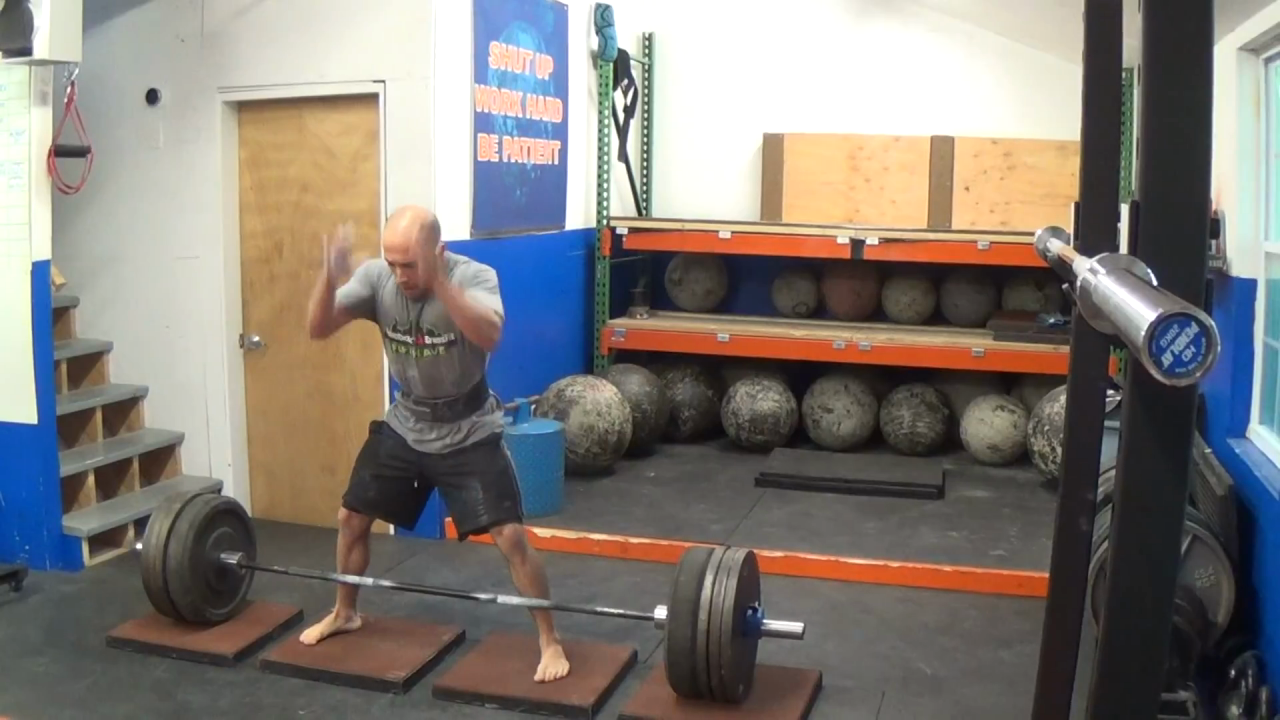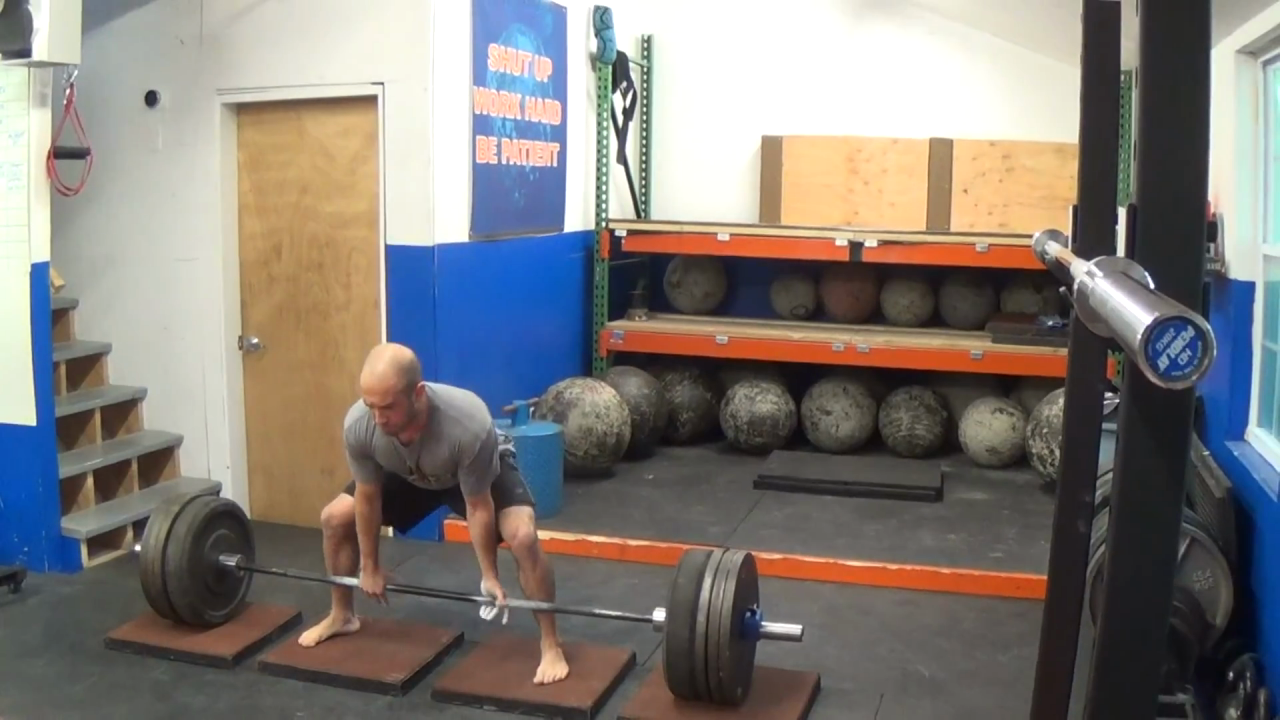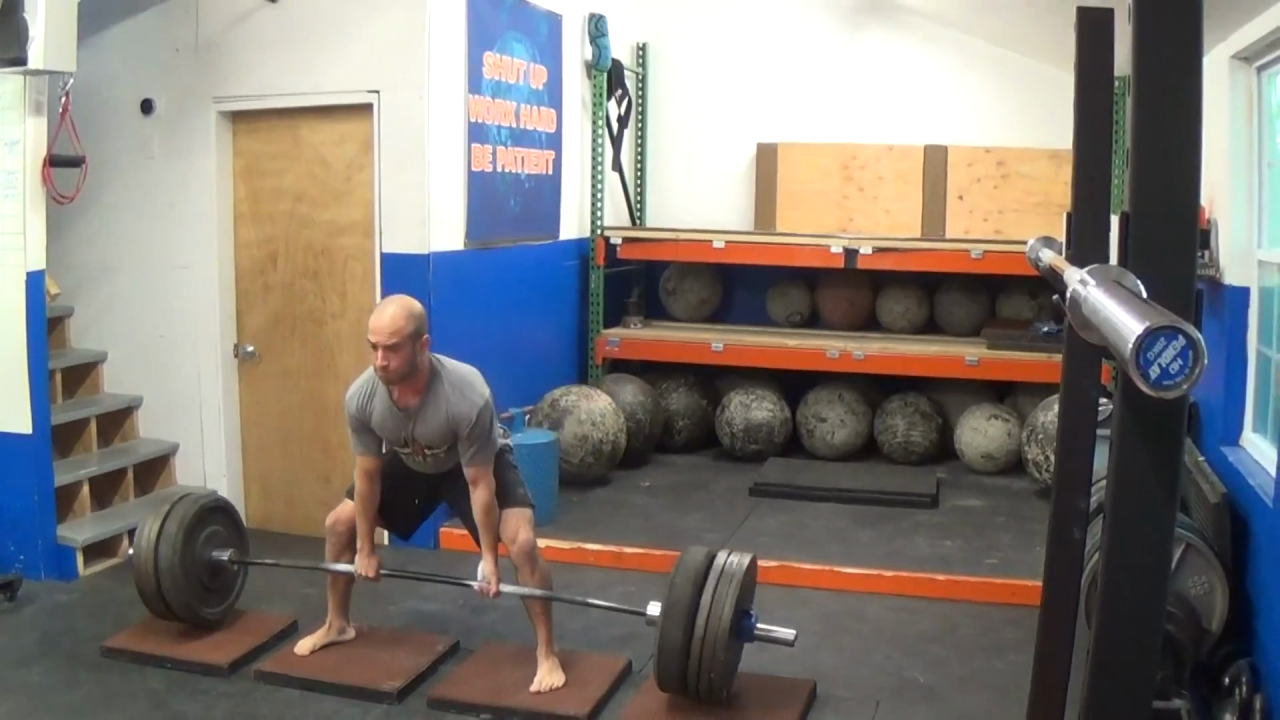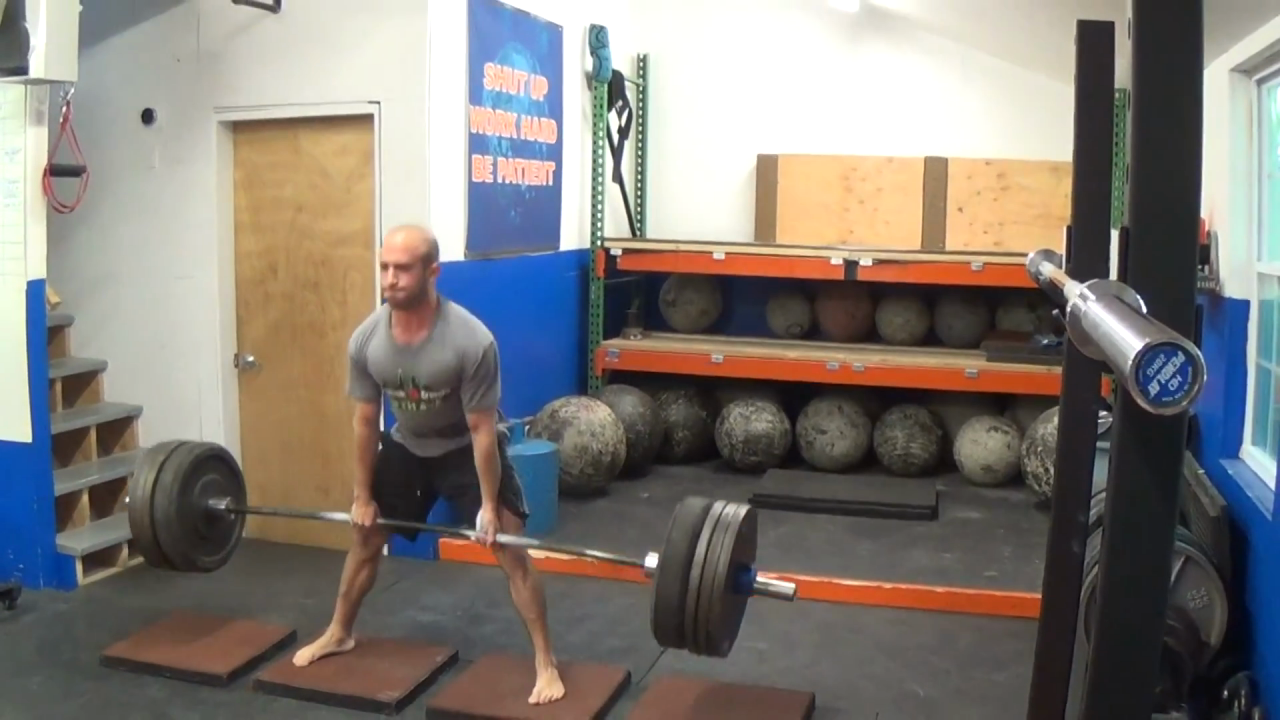
dt=0.4s
person 1, frame 1
left shoulder: (474, 279)
right shoulder: (374, 278)
left elbow: (487, 334)
right elbow: (319, 327)
left wrist: (437, 280)
right wrist: (329, 275)
left hip: (470, 435)
right hip: (403, 428)
left knee: (509, 537)
right knee: (351, 519)
left ankle: (549, 642)
right ankle: (344, 614)
person 1, frame 2
left shoulder: (470, 424)
right shoulder: (358, 426)
left elbow: (478, 505)
right elbow: (368, 498)
left wrist: (489, 577)
right wrist: (370, 566)
left hip: (482, 470)
left knee: (522, 537)
right knee: (334, 520)
left ankle: (551, 646)
right ankle: (341, 616)
person 1, frame 3
left shoulder: (468, 396)
right shoulder: (361, 396)
left elbow: (480, 483)
right elbow: (368, 474)
left wrist: (488, 559)
right wrist: (365, 549)
left hip: (479, 461)
right hip: (409, 463)
left knee: (521, 543)
right knee: (340, 526)
left ankle: (546, 654)
right ankle: (337, 624)
person 1, frame 4
left shoulder: (470, 341)
right shoulder: (366, 338)
left elbow: (483, 428)
right elbow: (366, 421)
left wrist: (490, 507)
right wrist: (362, 497)
left hip: (466, 449)
right hip: (404, 447)
left knee: (510, 551)
right knee: (365, 540)
left ankle: (546, 666)
right ankle: (338, 635)
